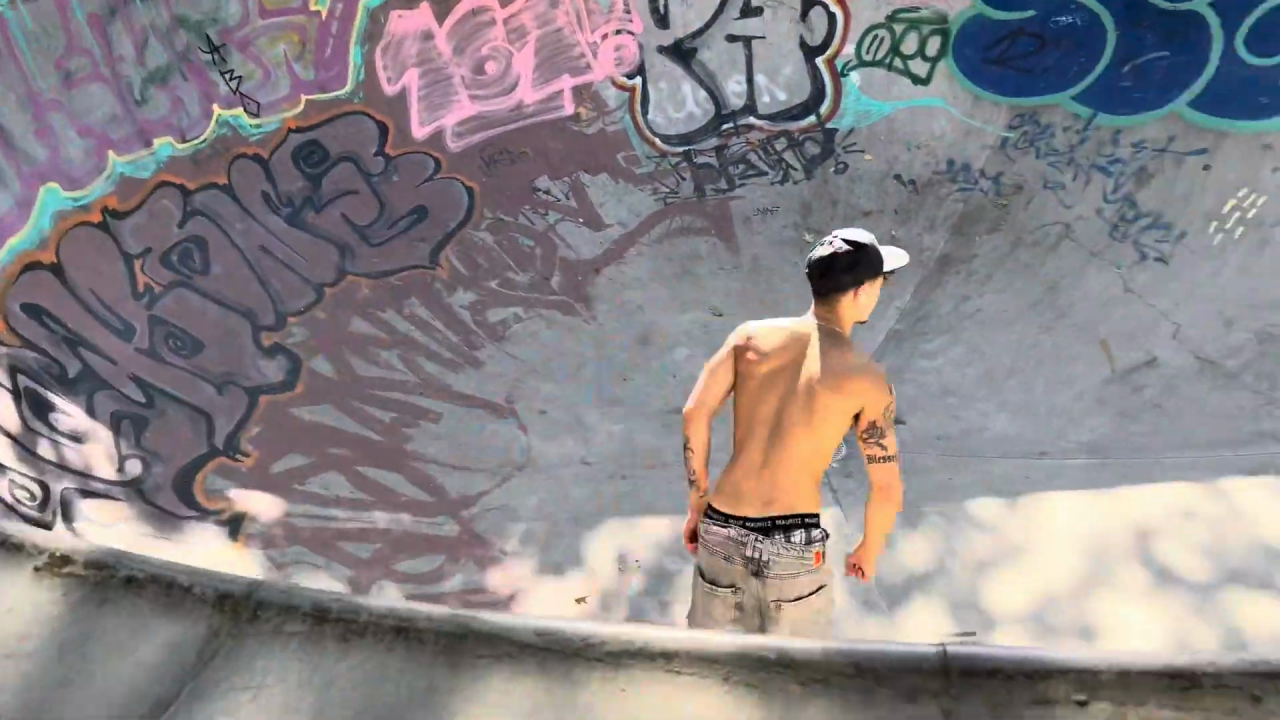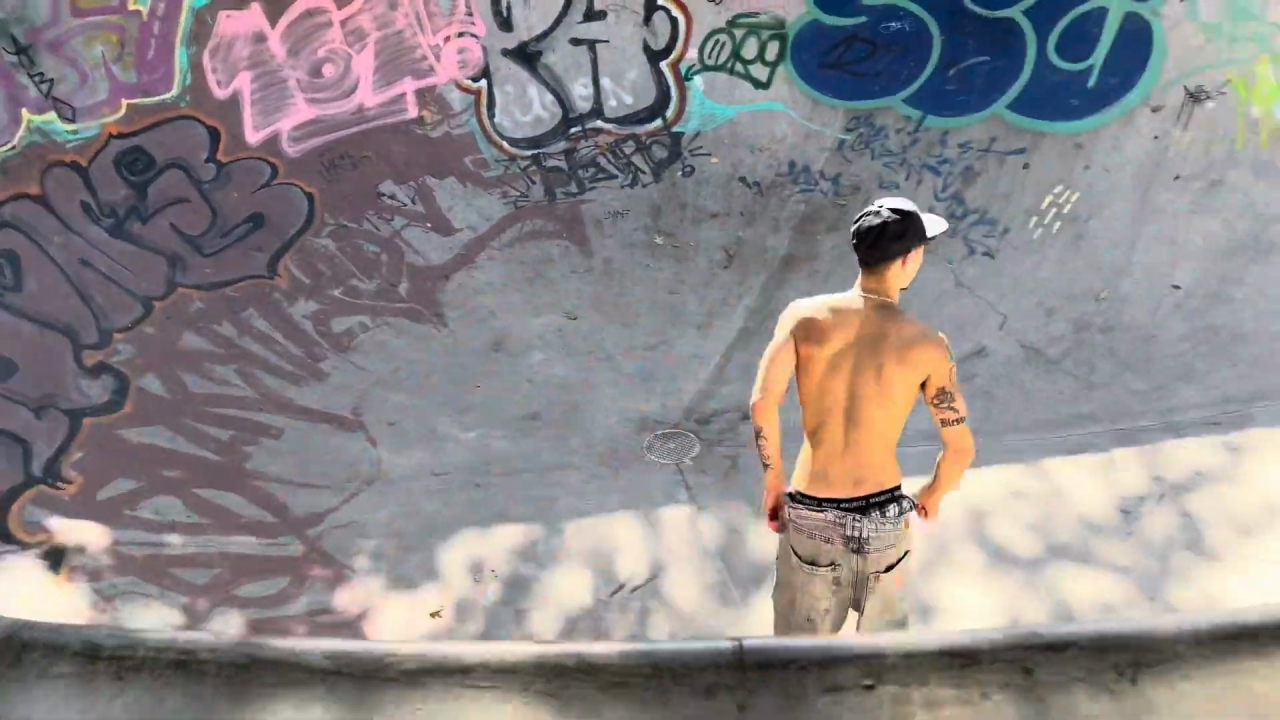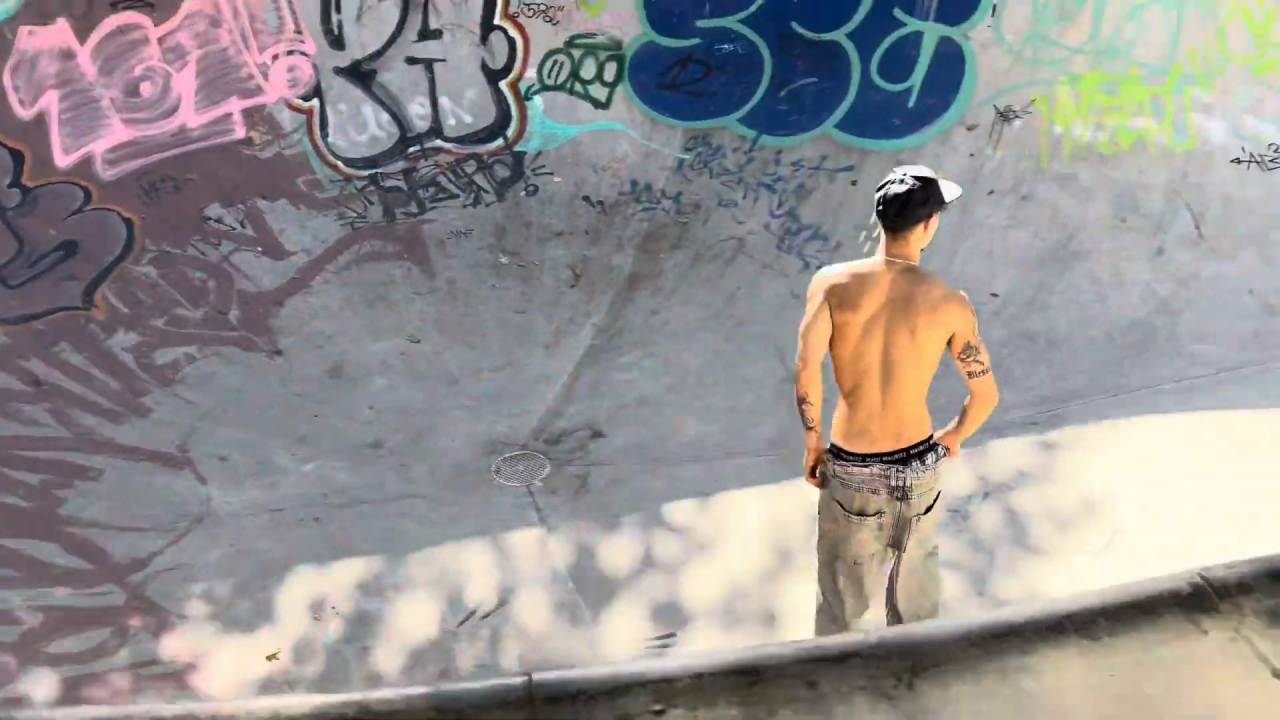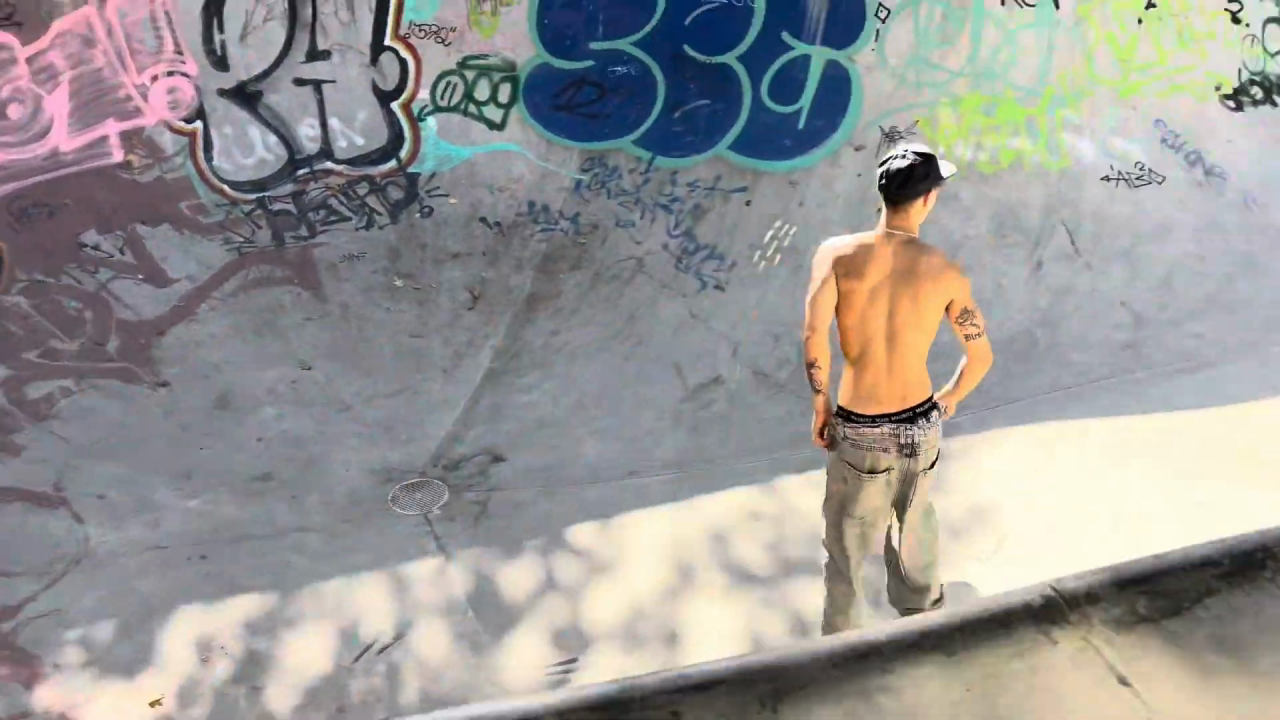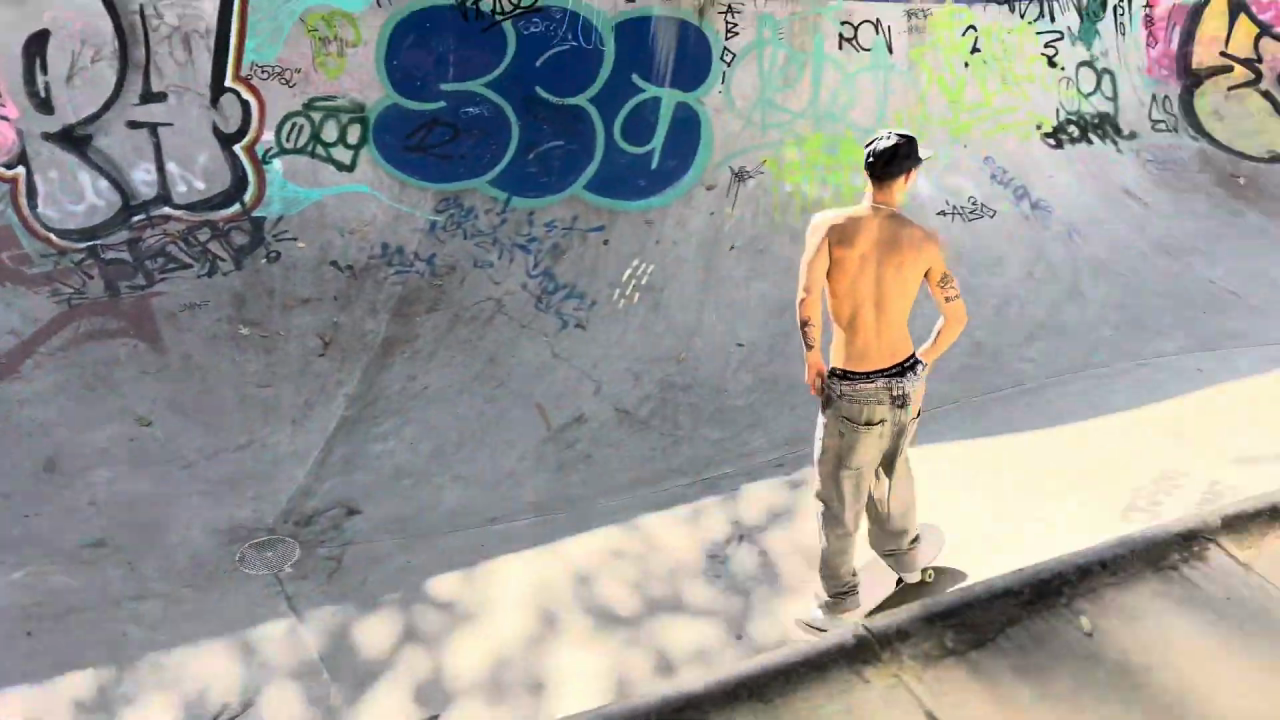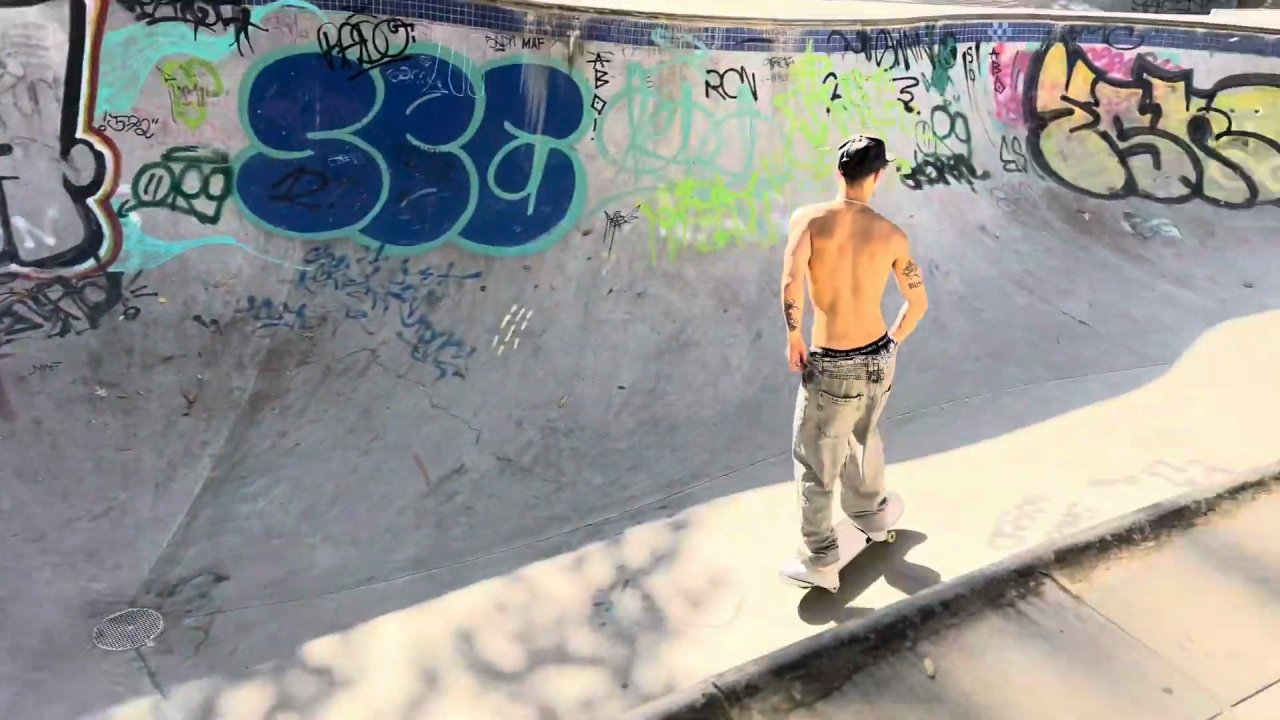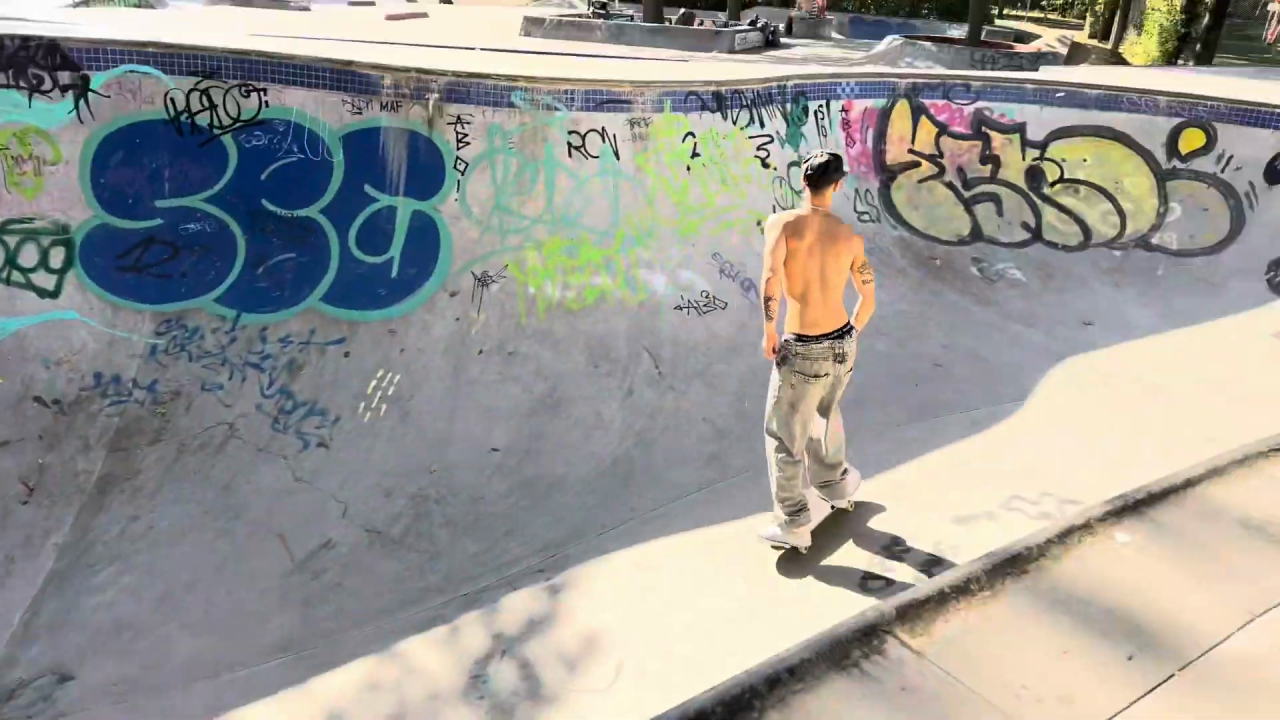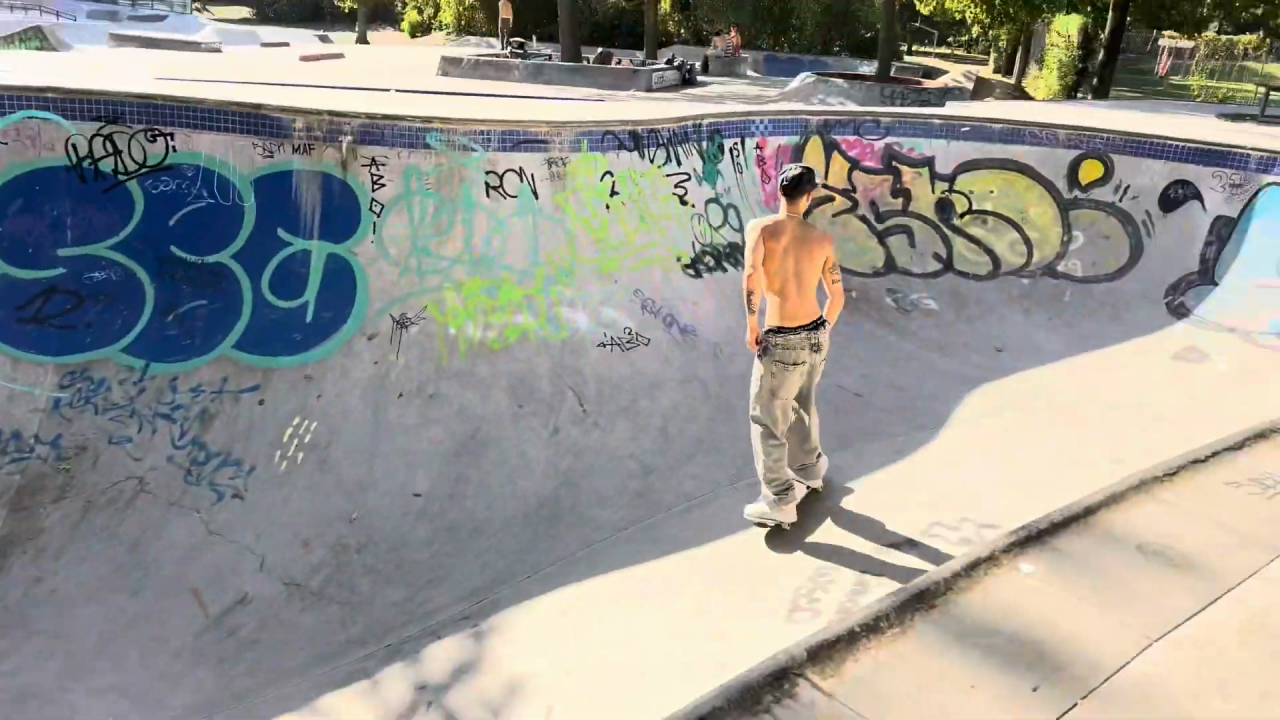
dt=0.1s
person 1, frame 1
left shoulder: (751, 334)
right shoulder: (868, 381)
left elbow: (694, 412)
right elbow: (888, 492)
left wrist: (697, 502)
right wrist: (870, 548)
left hip: (721, 538)
right hip: (791, 554)
person 1, frame 2
left shoulder: (804, 316)
right shoulder: (925, 345)
left elbow: (762, 403)
right elbow: (961, 451)
left wrist: (772, 484)
right wrist: (935, 494)
left hip: (811, 522)
right hip: (880, 525)
left knee: (801, 639)
right knee: (880, 628)
person 1, frame 3
left shoulder: (831, 281)
right shoulder: (950, 303)
left elbow: (806, 369)
right elbow: (986, 394)
left wrist: (812, 445)
right wrist: (955, 435)
left hip: (850, 472)
right hip: (914, 468)
left knee: (843, 599)
right knee: (913, 579)
person 1, frame 4
left shoulder: (838, 252)
right shoulder: (945, 271)
left elbow: (814, 333)
right elbow: (981, 356)
left wrist: (820, 405)
right wrist: (950, 398)
left hip: (860, 434)
right hip: (919, 429)
left knee: (847, 541)
right knee: (913, 518)
left ankle: (843, 632)
right ankle: (920, 608)
person 1, frame 5
left shoulder: (828, 224)
right shoulder: (925, 242)
left elbow: (808, 296)
right elbow: (957, 315)
left wrist: (812, 359)
right wrist: (926, 357)
left hip: (850, 388)
right hip: (905, 381)
left knee: (839, 498)
right knee: (891, 471)
left ankle: (840, 605)
right ankle: (905, 555)
person 1, frame 6
left shoulder: (809, 218)
right shoulder: (892, 233)
left elbow: (791, 282)
right elbow: (918, 302)
left wrist: (794, 340)
right wrist: (892, 345)
left hip: (832, 367)
right hip: (878, 361)
left knee: (814, 461)
right knee: (861, 436)
left ankle: (820, 560)
right ankle: (871, 512)
person 1, frame 7
left shoulder: (781, 222)
right shoulder: (850, 236)
left elbow: (771, 277)
right elbow: (869, 297)
left wrist: (769, 330)
left hip: (802, 351)
right hip: (841, 345)
left knee: (784, 437)
right knee: (825, 413)
left ankle: (793, 524)
right ankle: (836, 484)
person 1, frame 8
left shoulder: (760, 227)
right shoulder: (822, 239)
left elbow: (751, 275)
right elbow: (838, 296)
left wrist: (752, 324)
left hip: (782, 341)
right hip: (816, 335)
left knee: (767, 420)
right knee: (802, 404)
left ankle: (780, 500)
right ankle: (809, 468)
